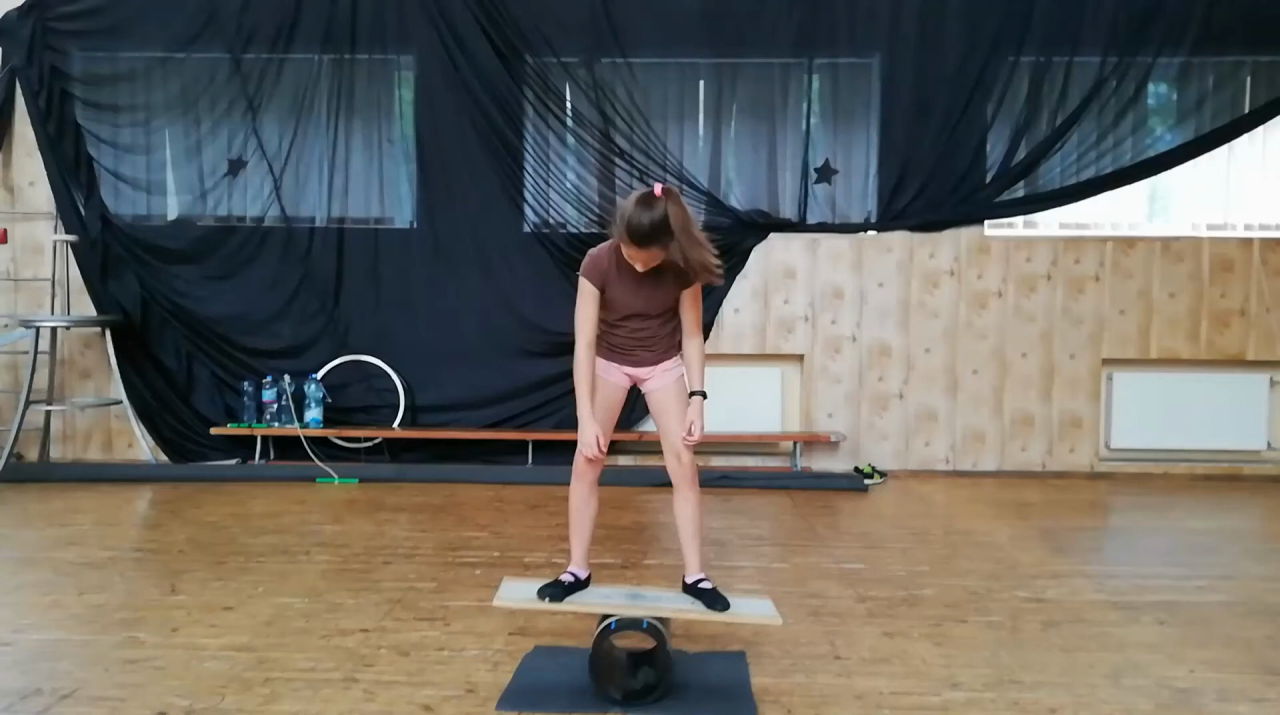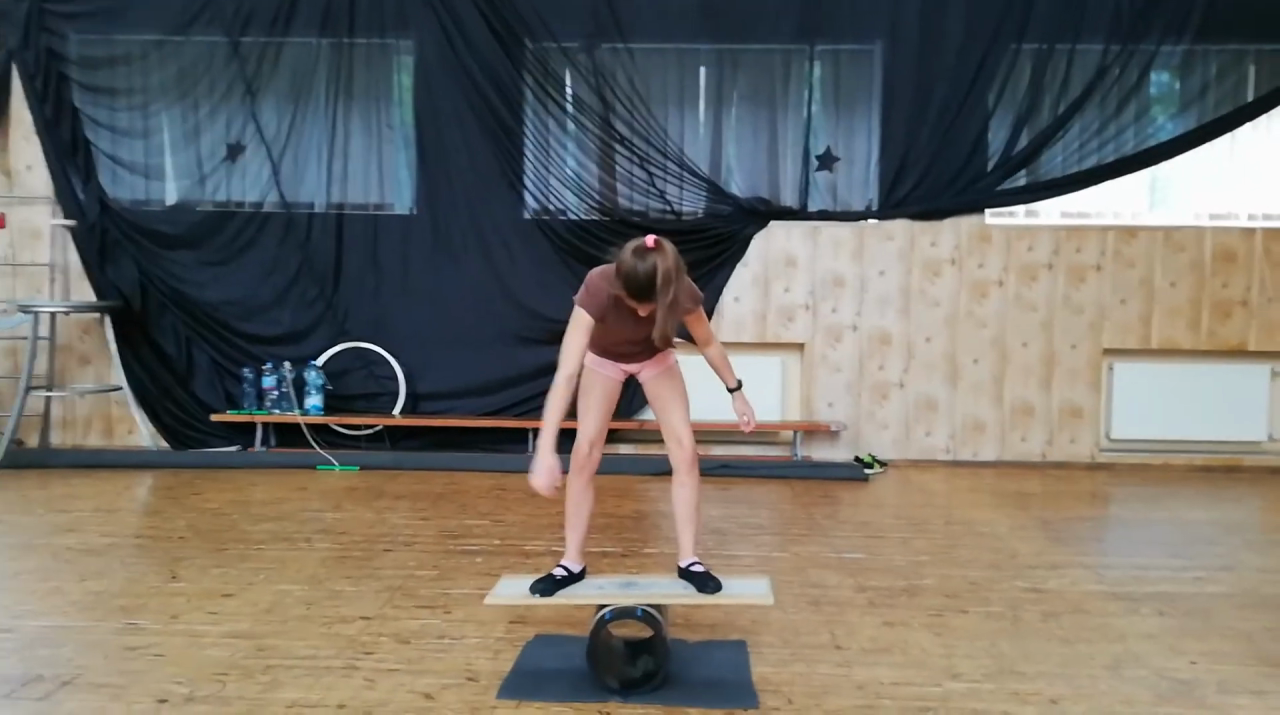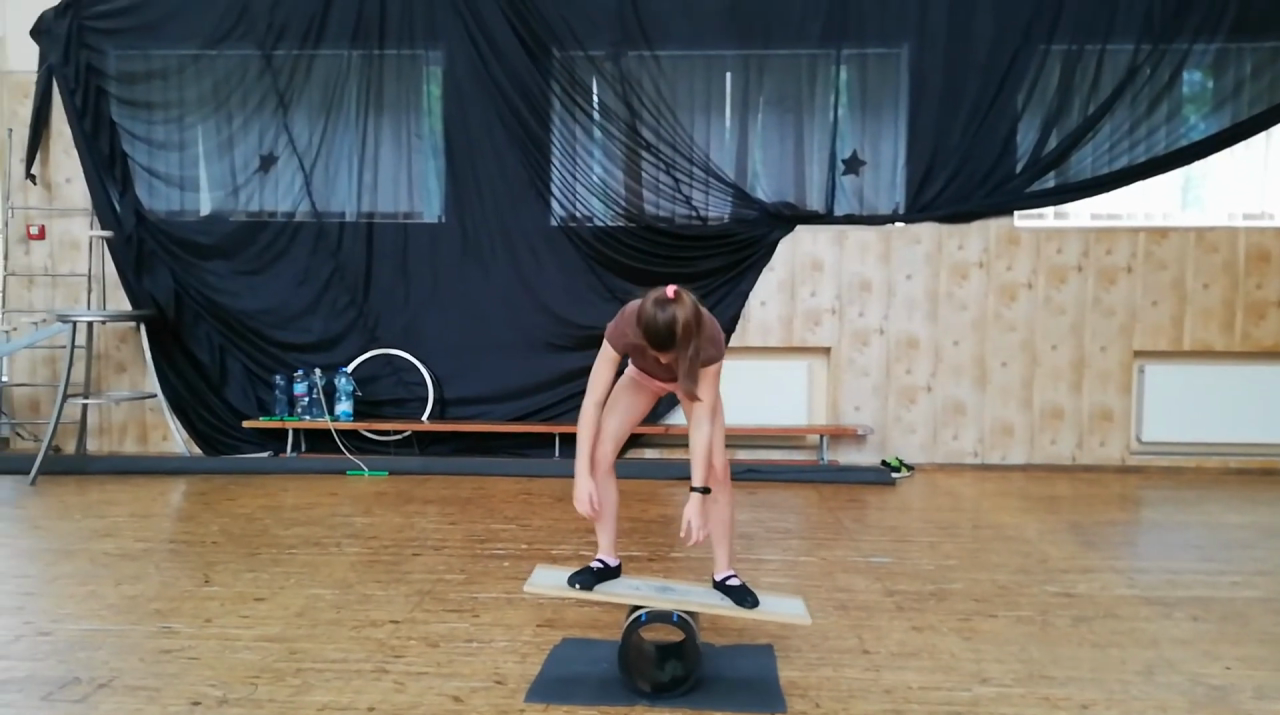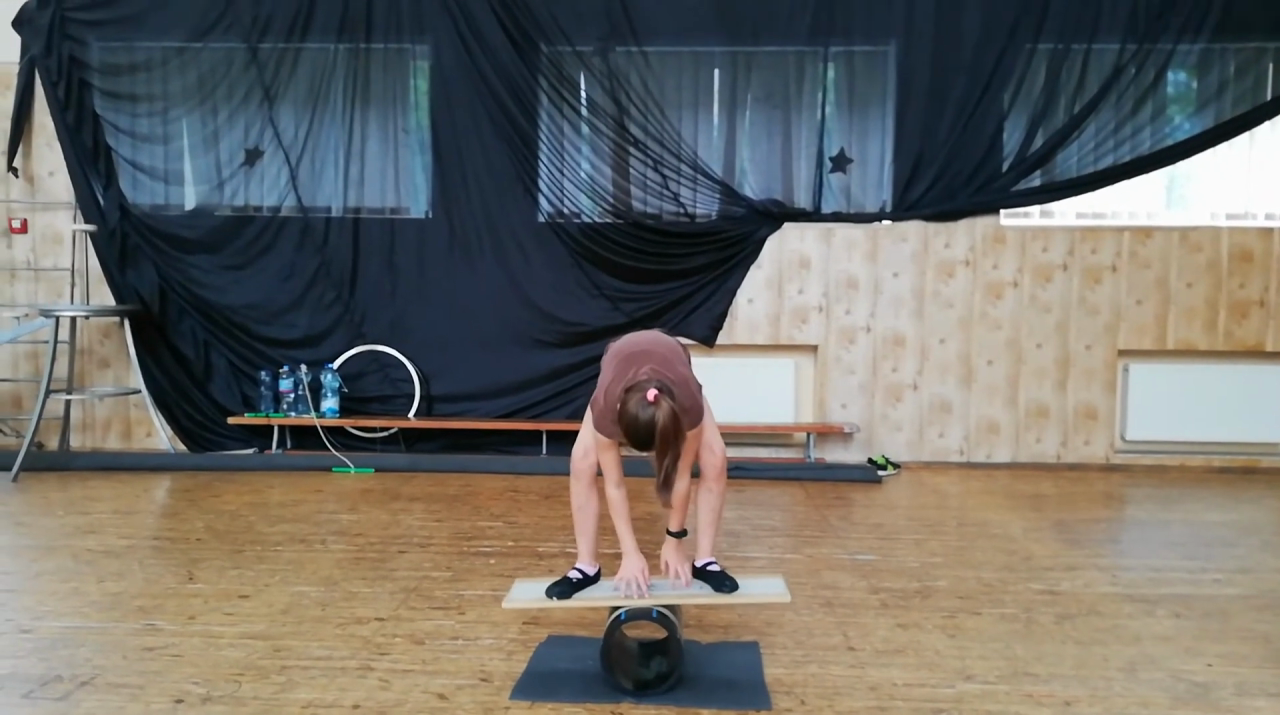
dt=1s
person 1, frame 1
left shoulder: (683, 266)
right shoulder: (598, 263)
left elbow: (692, 335)
right elbow: (584, 343)
left wrist: (697, 397)
right wrist: (586, 417)
left hip: (664, 367)
right hip: (609, 364)
left knee: (683, 463)
right knee: (586, 461)
left ankle: (694, 576)
right ankle: (577, 570)
person 1, frame 2
left shoulder: (681, 291)
right shoulder: (598, 288)
left elbow: (709, 344)
right elbow: (567, 371)
left wrist: (736, 392)
right wrist: (545, 448)
left hip: (655, 358)
right hip: (604, 360)
left knee: (685, 450)
right knee: (585, 452)
left ankle: (688, 561)
right ankle: (572, 563)
person 1, frame 3
left shoulder: (709, 337)
right shoulder: (625, 326)
left elbow: (703, 422)
right elbow: (594, 400)
left wrist: (697, 496)
right wrist: (582, 473)
left hip: (692, 379)
right hip: (642, 376)
left knee: (716, 466)
right knee: (601, 447)
left ankle: (724, 574)
right ankle: (607, 559)
person 1, frame 4
left shoulder: (688, 404)
right shoulder: (606, 405)
left elbow: (681, 476)
right elbow: (614, 485)
left wrist: (674, 541)
right wrist: (630, 553)
left knee: (715, 458)
right knee: (582, 460)
left ankle: (705, 561)
right ankle: (586, 566)
